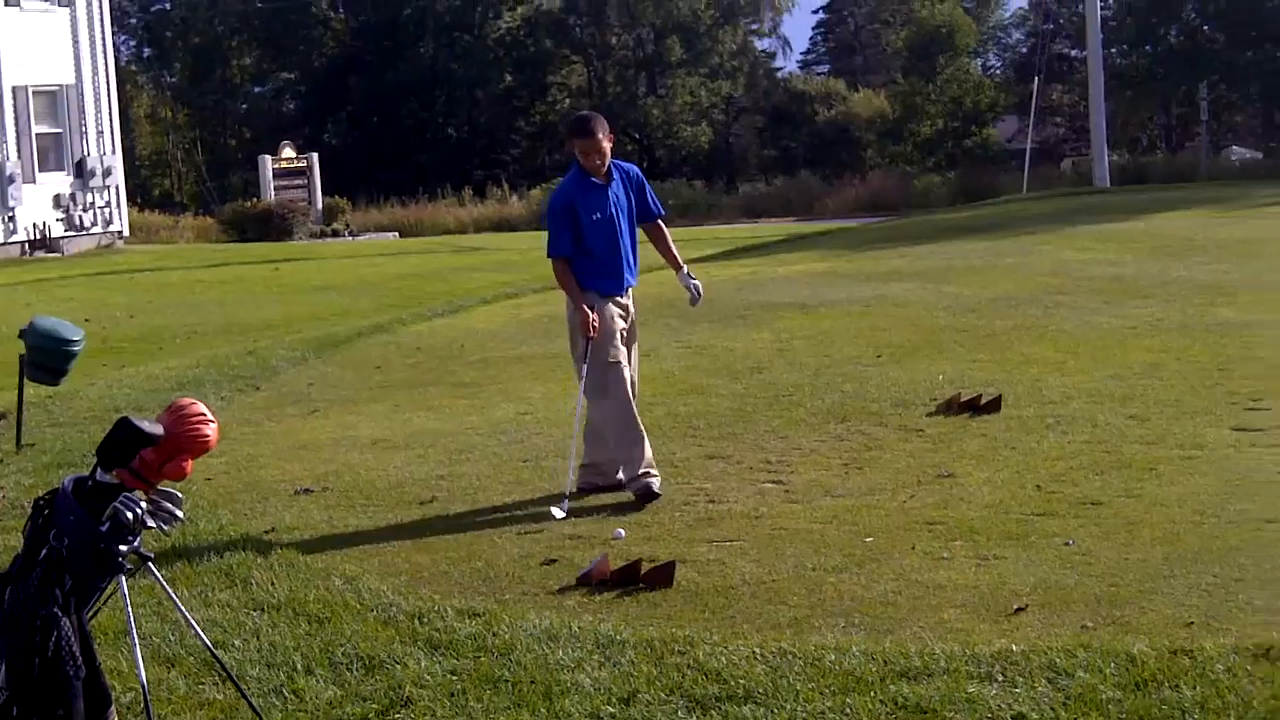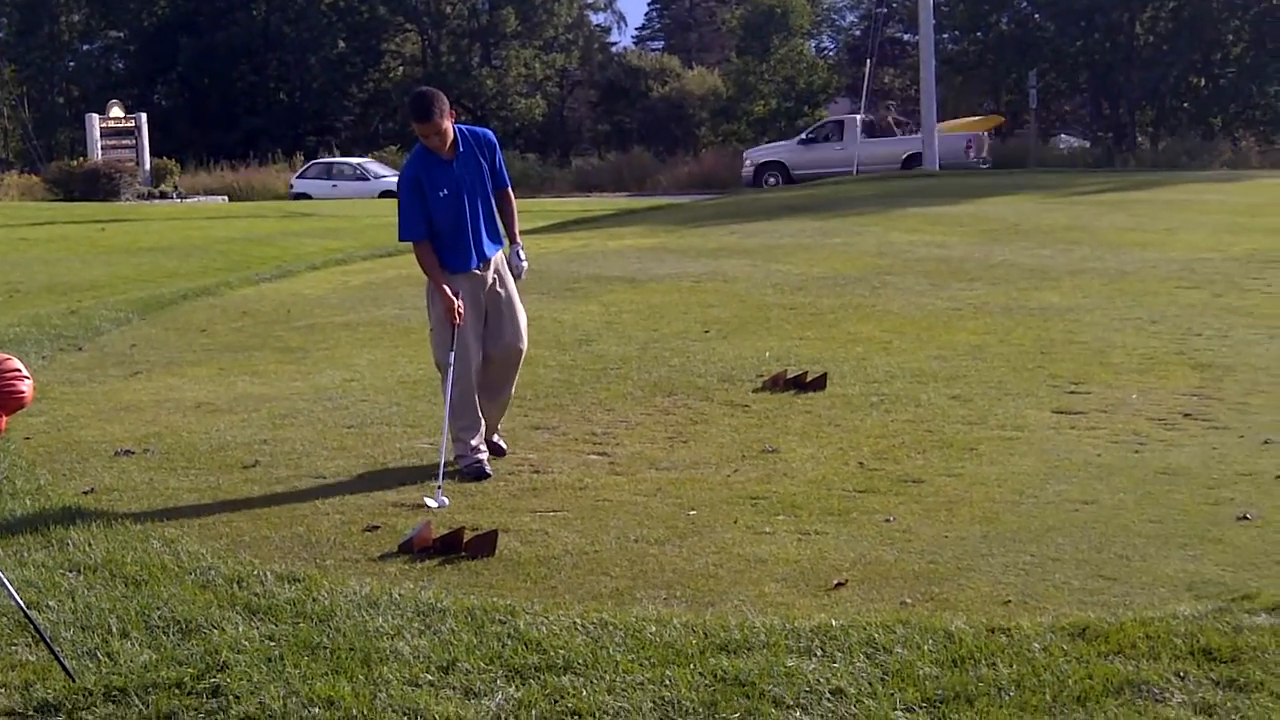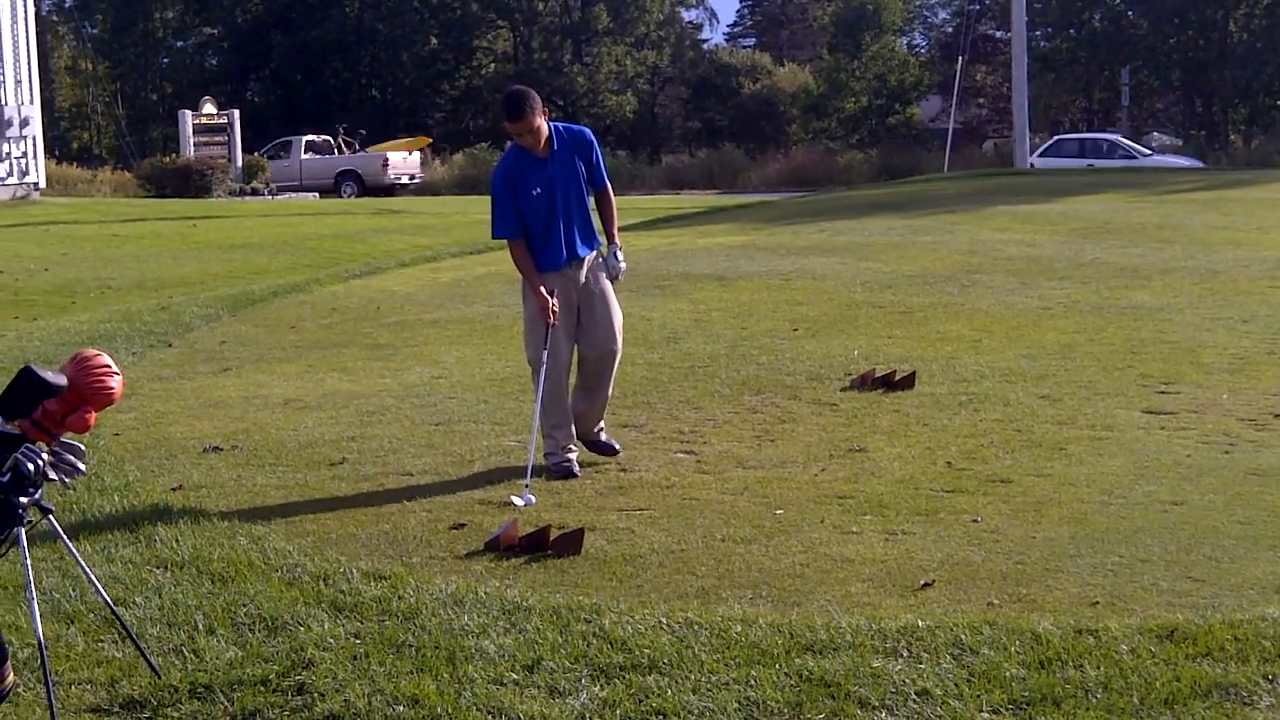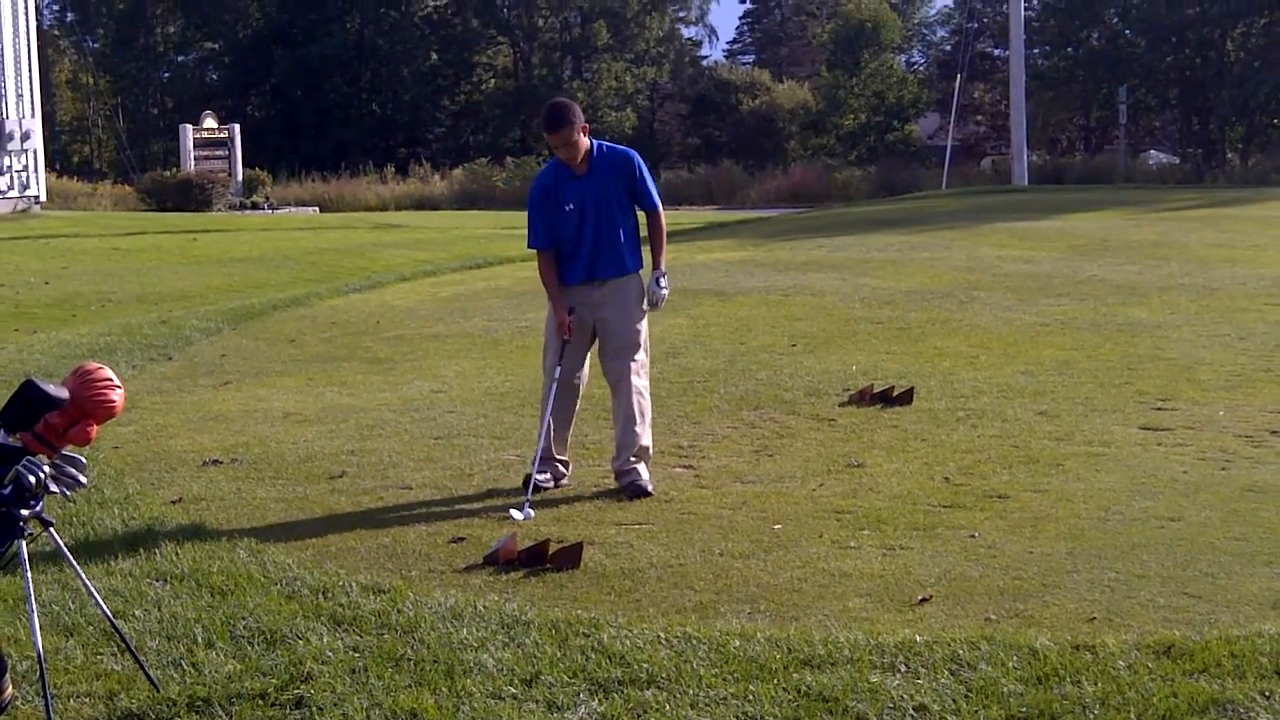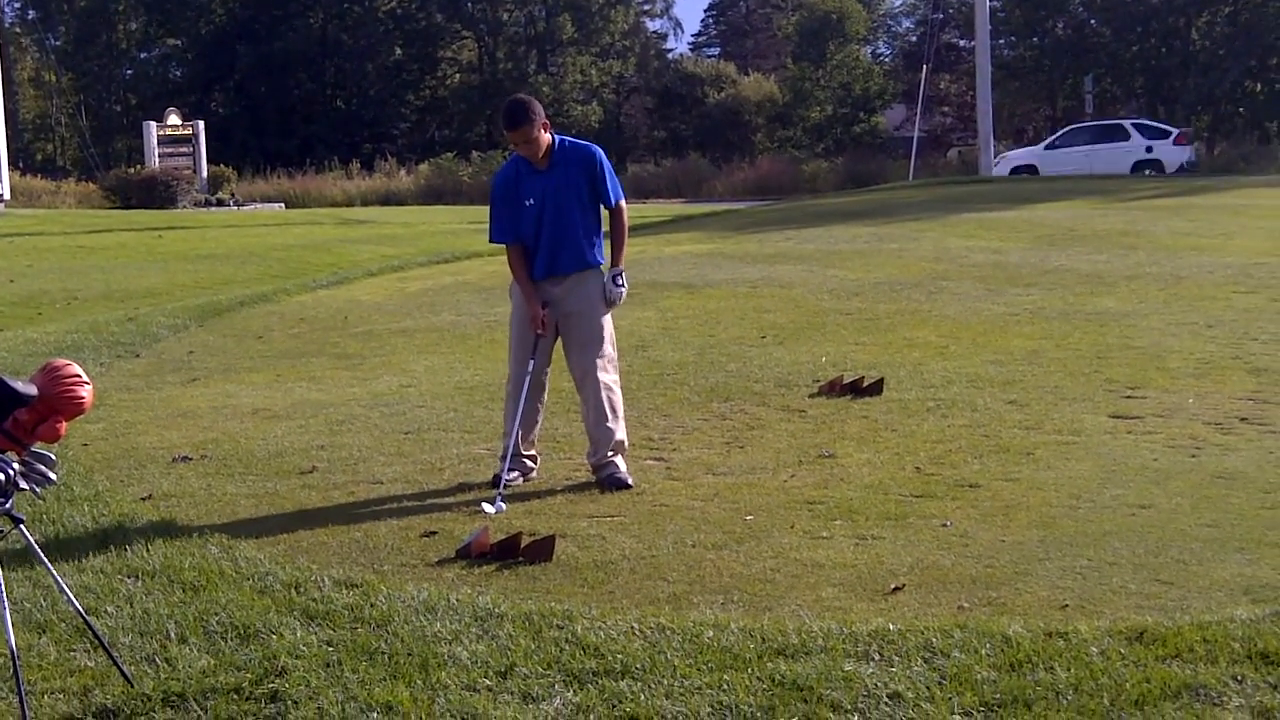
dt=1s
person 1, frame 1
left shoulder: (630, 176)
right shoulder: (565, 197)
left elbow: (654, 225)
right elbow: (560, 260)
left wrist: (681, 270)
right wrist: (580, 306)
left hip: (624, 295)
right hip: (592, 302)
left knee: (617, 387)
right knee: (614, 390)
left ankle: (597, 471)
right ankle: (639, 472)
person 1, frame 2
left shoulder: (484, 142)
right shoulder: (414, 173)
left elbow: (503, 193)
right elbow: (419, 241)
left wrist: (515, 245)
right wrist: (443, 290)
left hip: (494, 261)
right hip: (452, 276)
left knee: (511, 344)
right knee: (460, 364)
left ankle: (487, 425)
right ankle: (470, 450)
person 1, frame 3
left shoulder: (581, 140)
right shoulder: (507, 172)
left elbow: (602, 191)
right elbow: (514, 239)
left wrist: (614, 245)
right wrist: (537, 289)
left hip: (590, 261)
right hip: (545, 275)
left knee: (606, 346)
right knee: (552, 364)
left ankle: (588, 425)
right ankle: (559, 448)
person 1, frame 4
left shoulder: (626, 162)
right shoulder: (545, 185)
left elbow: (654, 213)
right elbow: (545, 252)
left wrist: (659, 271)
right wrist: (558, 306)
left hip: (622, 284)
right hip: (571, 291)
left knee: (628, 376)
right knee: (560, 379)
left ankle: (632, 466)
right ankle: (551, 463)
person 1, frame 5
left shoulder: (588, 158)
right shoulder: (506, 179)
left elbow: (617, 209)
right elbow: (513, 245)
left wrist: (617, 269)
right wrist: (531, 299)
left hip: (584, 279)
right hip: (532, 285)
left knee: (597, 372)
right knee: (524, 374)
left ankle: (608, 459)
right ankle: (519, 458)
